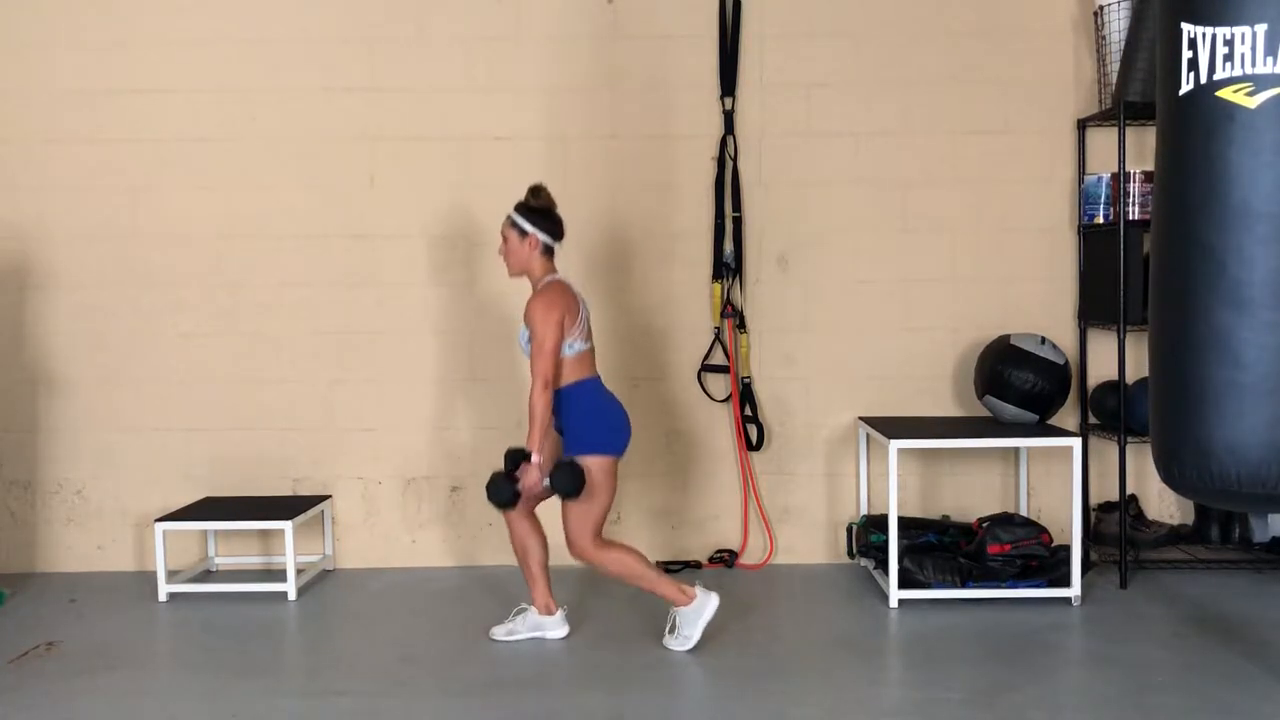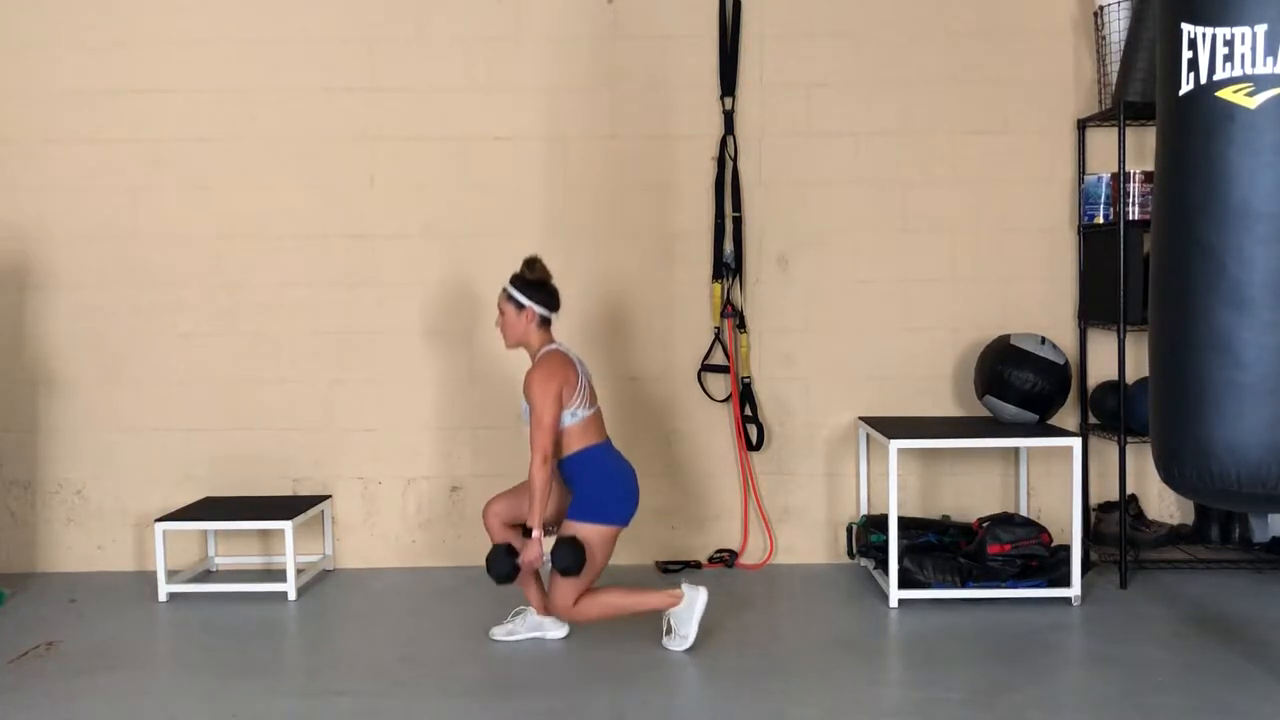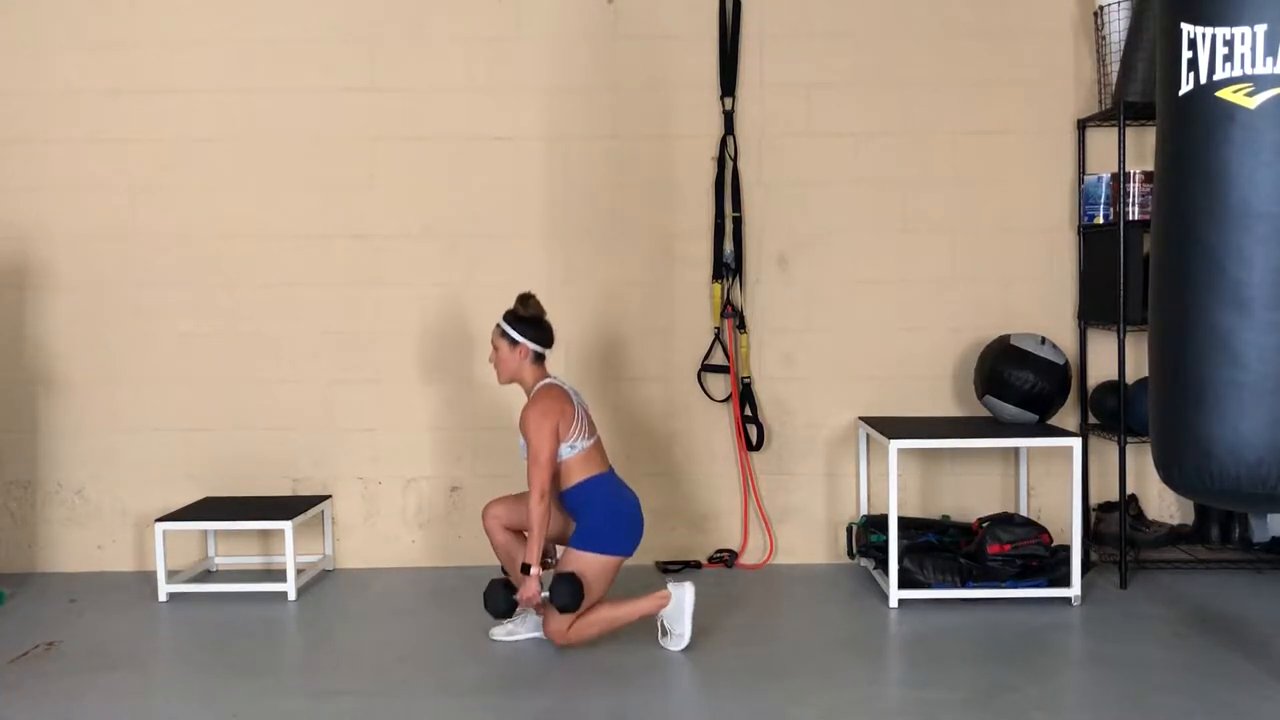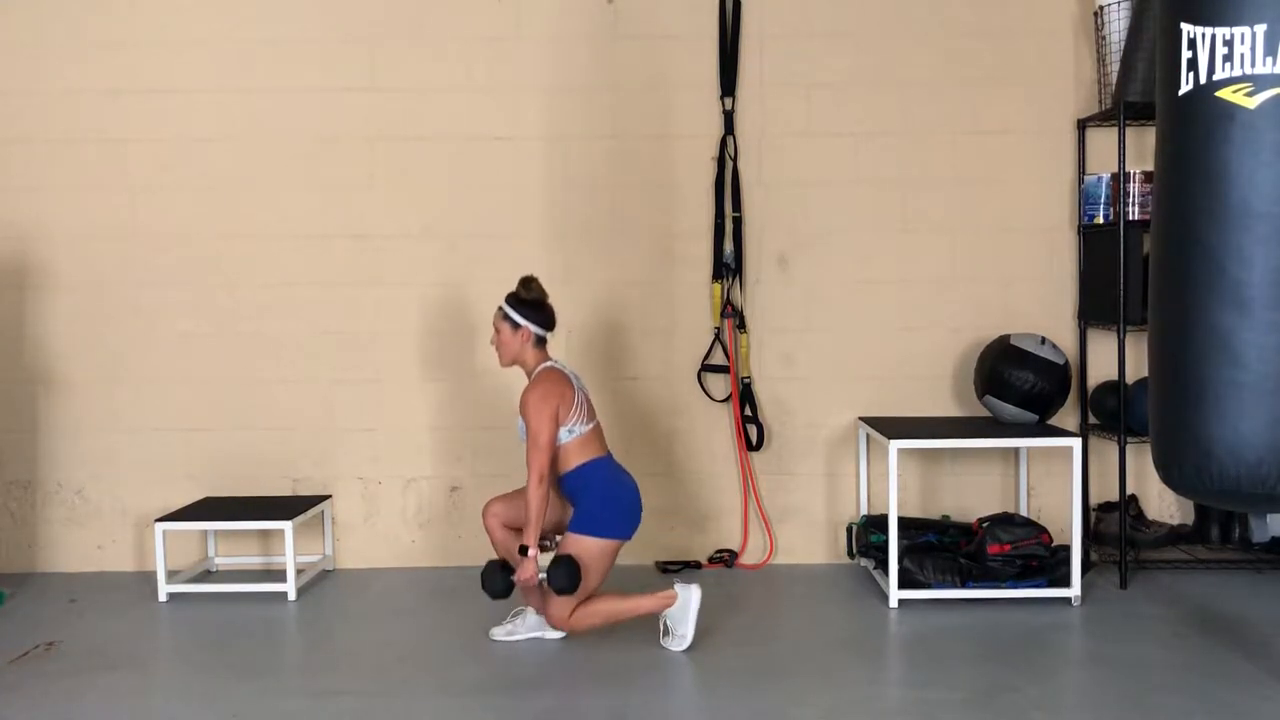
dt=0.3s
person 1, frame 1
left shoulder: (544, 300)
right shoulder: (558, 292)
left elbow: (543, 383)
left wrist: (534, 455)
right wrist: (542, 448)
left hip: (590, 423)
right hip: (581, 419)
left knee: (583, 541)
right knee: (514, 503)
left ankle: (690, 599)
right ankle: (544, 613)
person 1, frame 2
left shoulder: (543, 373)
right shoulder: (559, 358)
left elbow: (542, 458)
left wrist: (535, 535)
right wrist: (536, 527)
left hip: (600, 486)
right hip: (590, 478)
left knee: (567, 603)
right knee: (496, 514)
left ankle: (679, 600)
right ankle: (541, 615)
person 1, frame 3
left shoulder: (539, 408)
right shoulder: (555, 392)
left elbow: (540, 495)
left wrist: (531, 569)
right wrist: (537, 552)
left hip: (605, 517)
right hip: (595, 506)
left knee: (560, 629)
right knee: (495, 515)
left ankle: (667, 600)
right ankle: (538, 612)
person 1, frame 4
left shoulder: (539, 392)
right shoulder: (556, 376)
left elbow: (538, 478)
left wrist: (529, 551)
right wrist: (537, 533)
left hip: (603, 502)
right hip: (595, 493)
left knee: (563, 616)
right knee: (495, 514)
left ankle: (673, 600)
right ankle: (538, 612)
